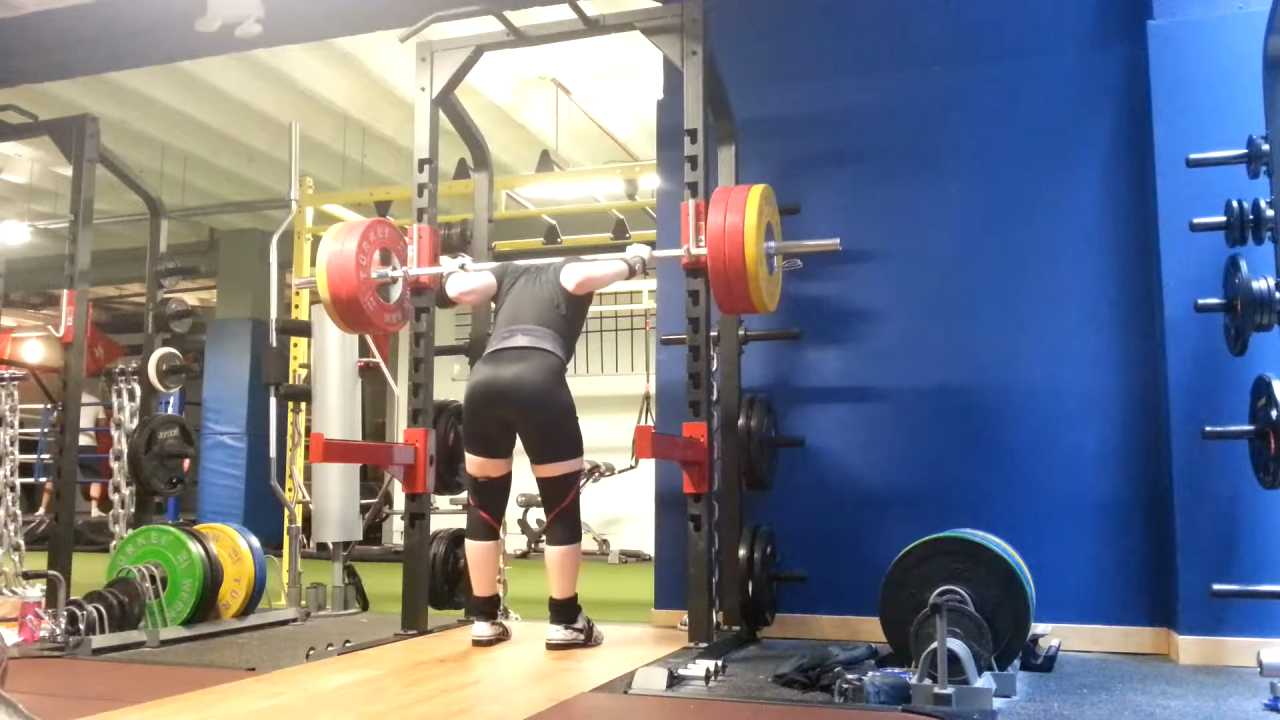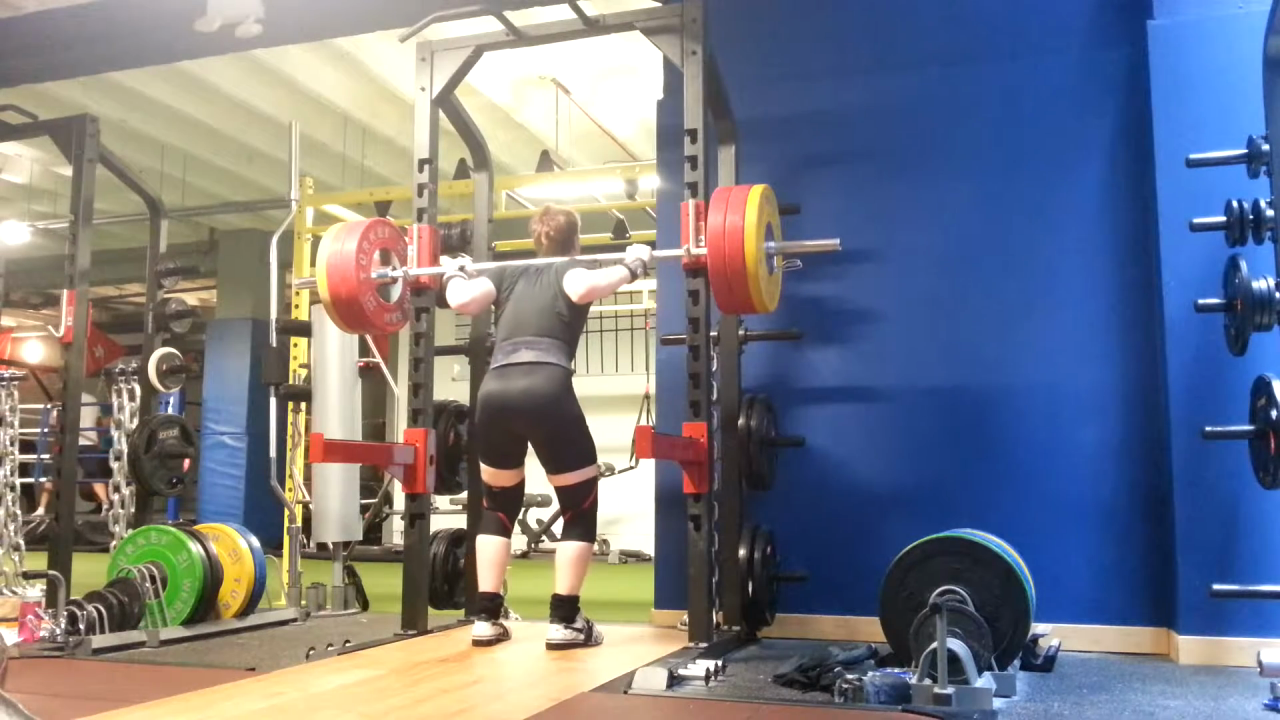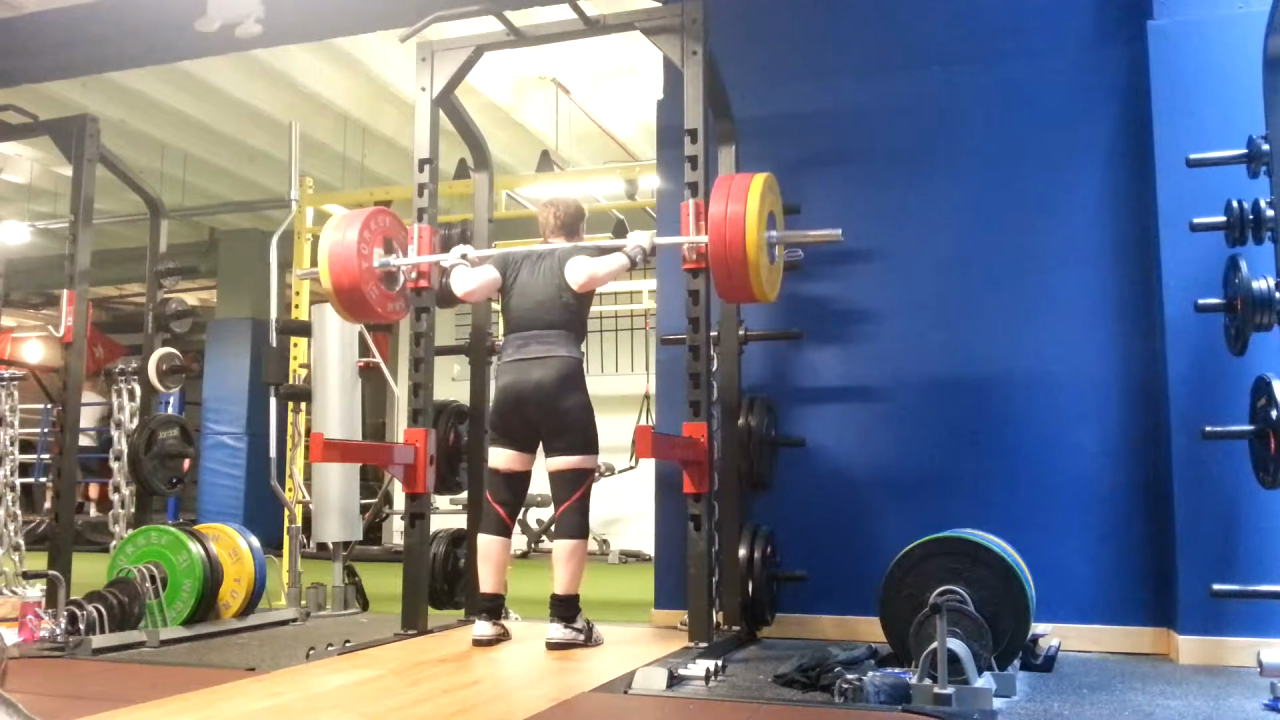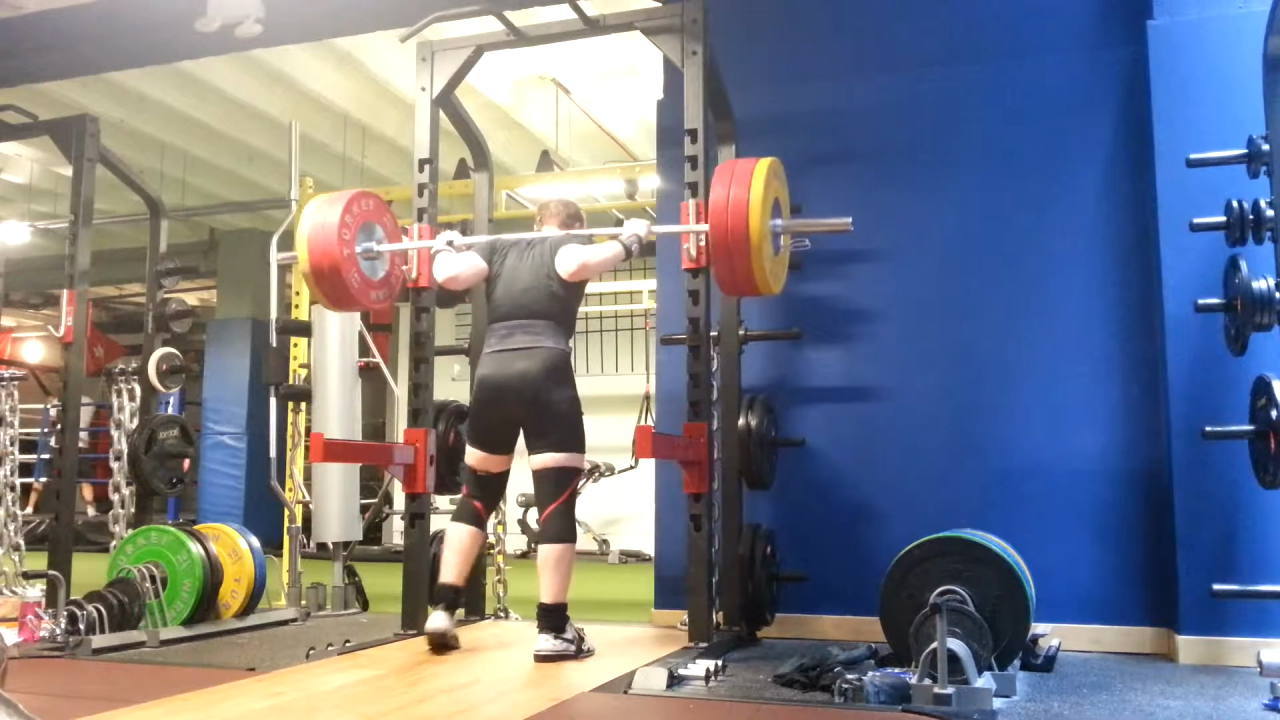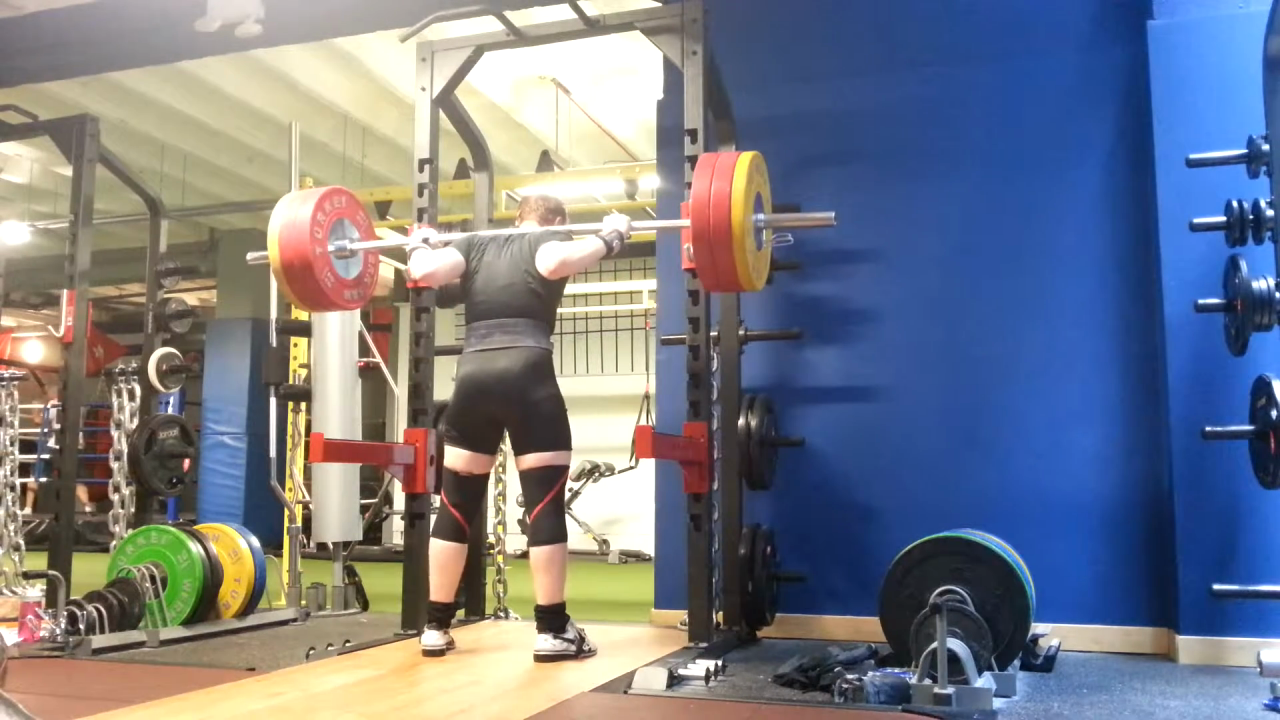
dt=1s
person 1, frame 1
left shoulder: (510, 272)
right shoulder: (573, 267)
left elbow: (465, 290)
right elbow: (581, 278)
left wrist: (451, 271)
right wrist: (632, 262)
left hip: (484, 379)
right hip: (538, 379)
left knee: (484, 505)
right knee: (562, 507)
left ankle: (484, 620)
right ankle: (565, 622)
person 1, frame 2
left shoulder: (507, 273)
right shoulder: (576, 268)
left elbow: (462, 301)
right elbow: (582, 289)
left wrist: (453, 274)
right wrist: (633, 265)
left hip: (494, 392)
right hip: (546, 390)
left knee: (497, 508)
right knee: (580, 508)
left ankle: (486, 618)
right ankle: (565, 621)
person 1, frame 3
left shoulder: (510, 259)
right shoulder: (583, 253)
left elbow: (468, 289)
right elbow: (584, 278)
left wrist: (456, 263)
right wrist: (634, 251)
left hip: (510, 381)
right hip: (559, 380)
left knee: (499, 503)
right knee: (571, 504)
left ankle: (487, 617)
right ankle: (565, 620)
person 1, frame 4
left shoulder: (497, 247)
right shoulder: (575, 244)
left elbow: (450, 276)
right elbow: (575, 265)
left wrist: (444, 248)
right wrist: (630, 240)
left hip: (492, 372)
right hip: (545, 373)
left knee: (476, 497)
right knee: (557, 503)
left ankle: (443, 610)
right ankle: (553, 630)
person 1, frame 5
left shoulder: (474, 244)
right shoulder: (554, 238)
left elbow: (425, 273)
right elbow: (555, 263)
left wrist: (420, 245)
right wrist: (610, 237)
left hip: (472, 375)
right hip: (527, 373)
left knee: (456, 504)
right knee: (545, 503)
left ankle: (436, 627)
right ankle: (552, 630)
